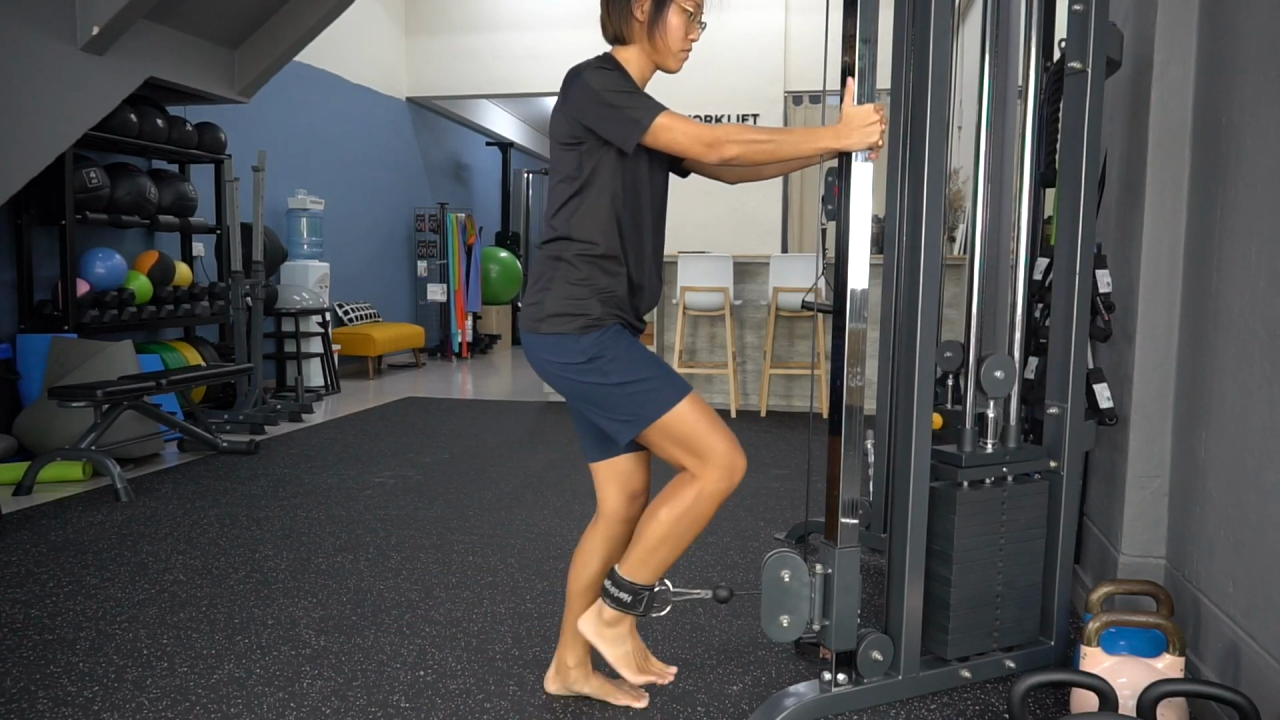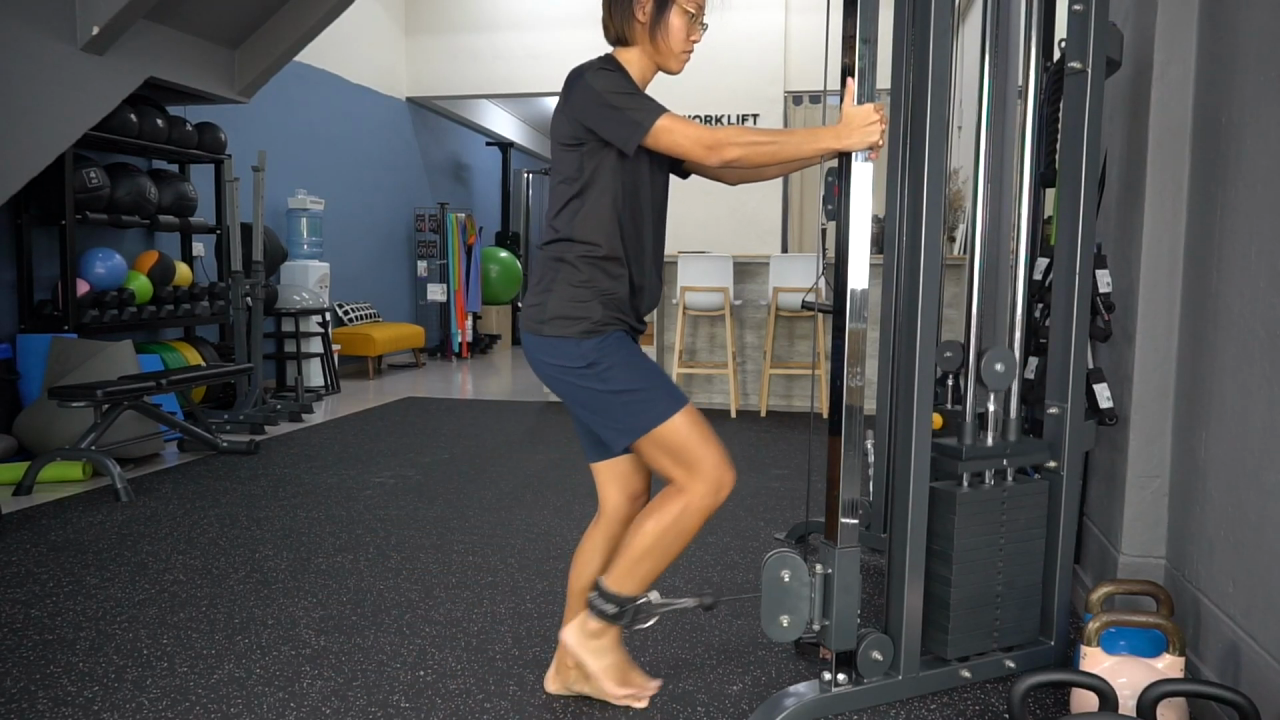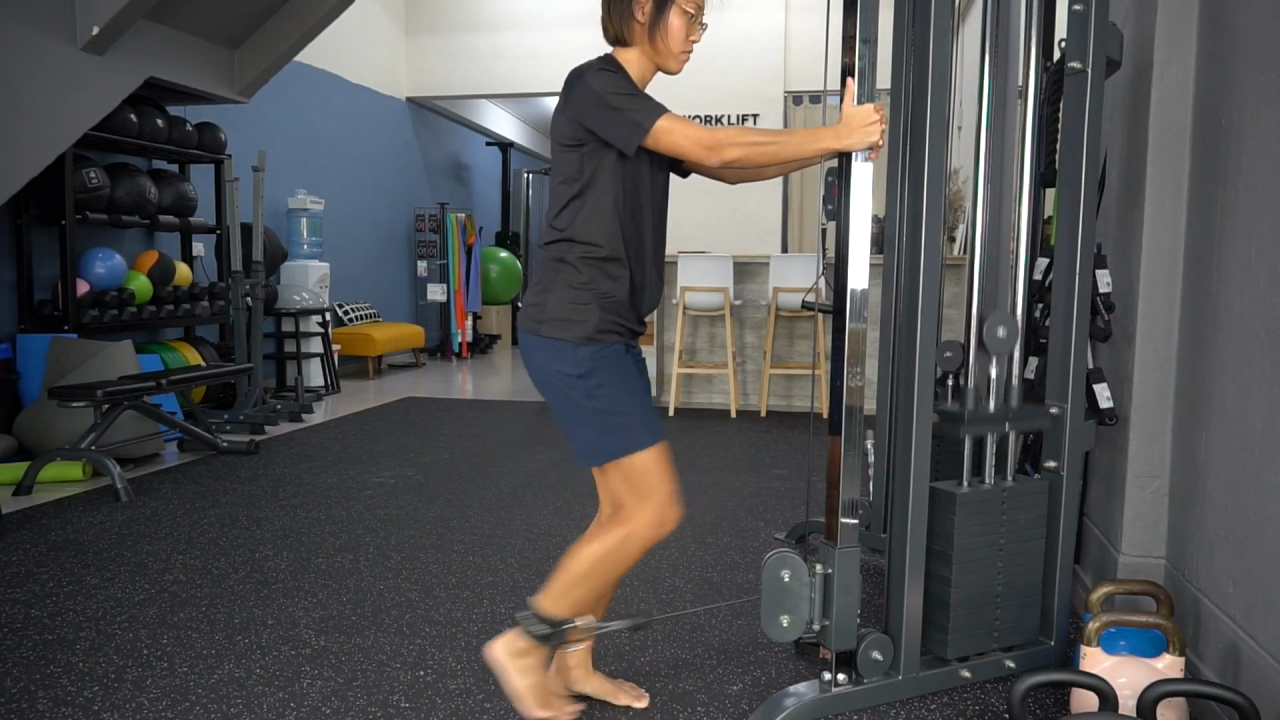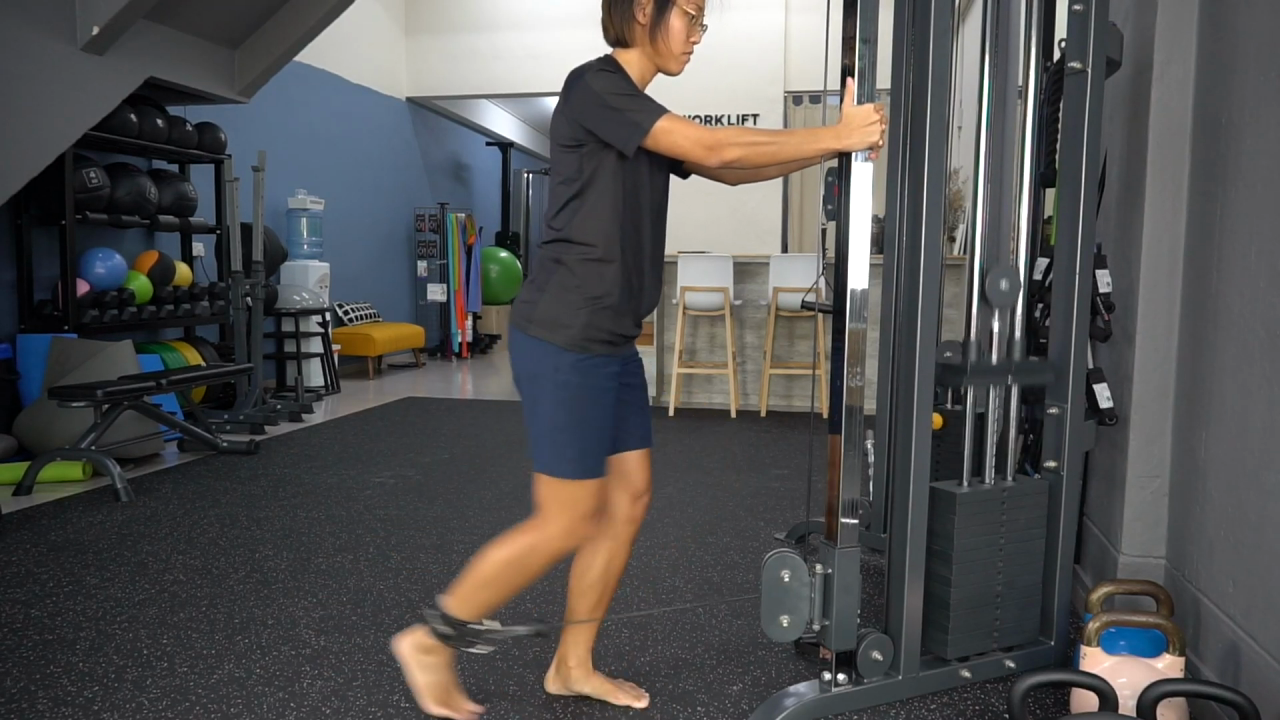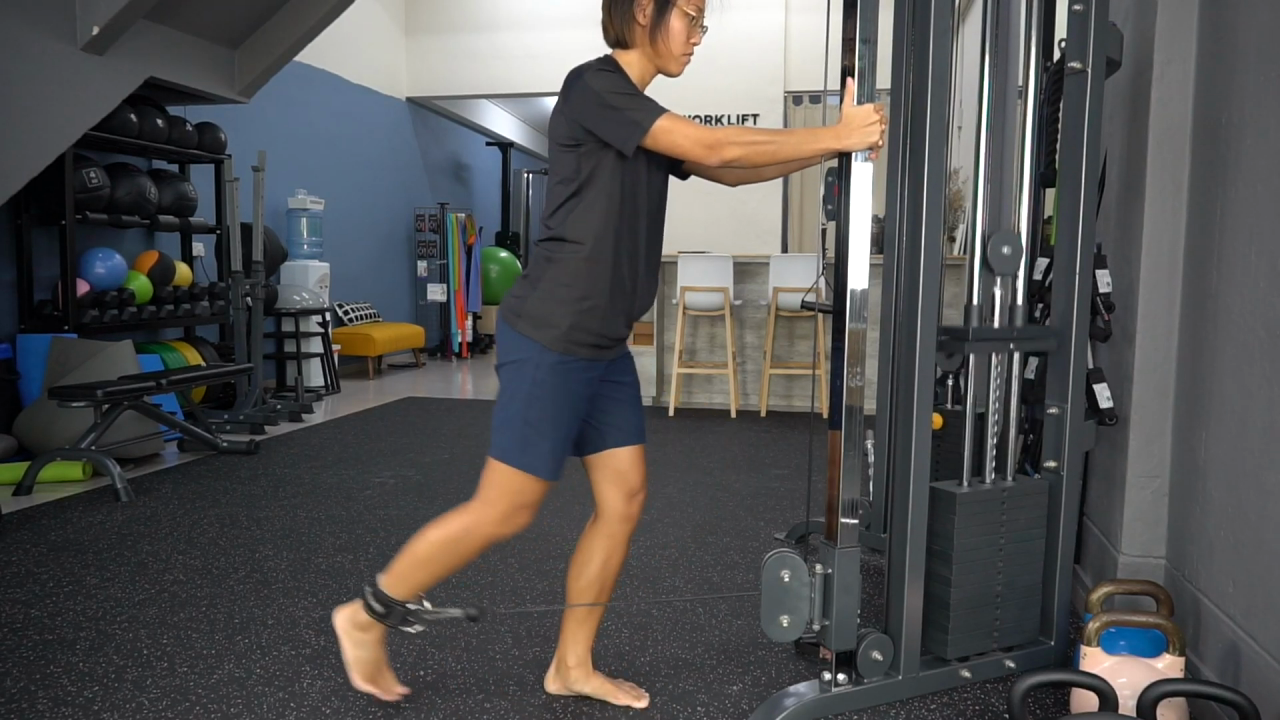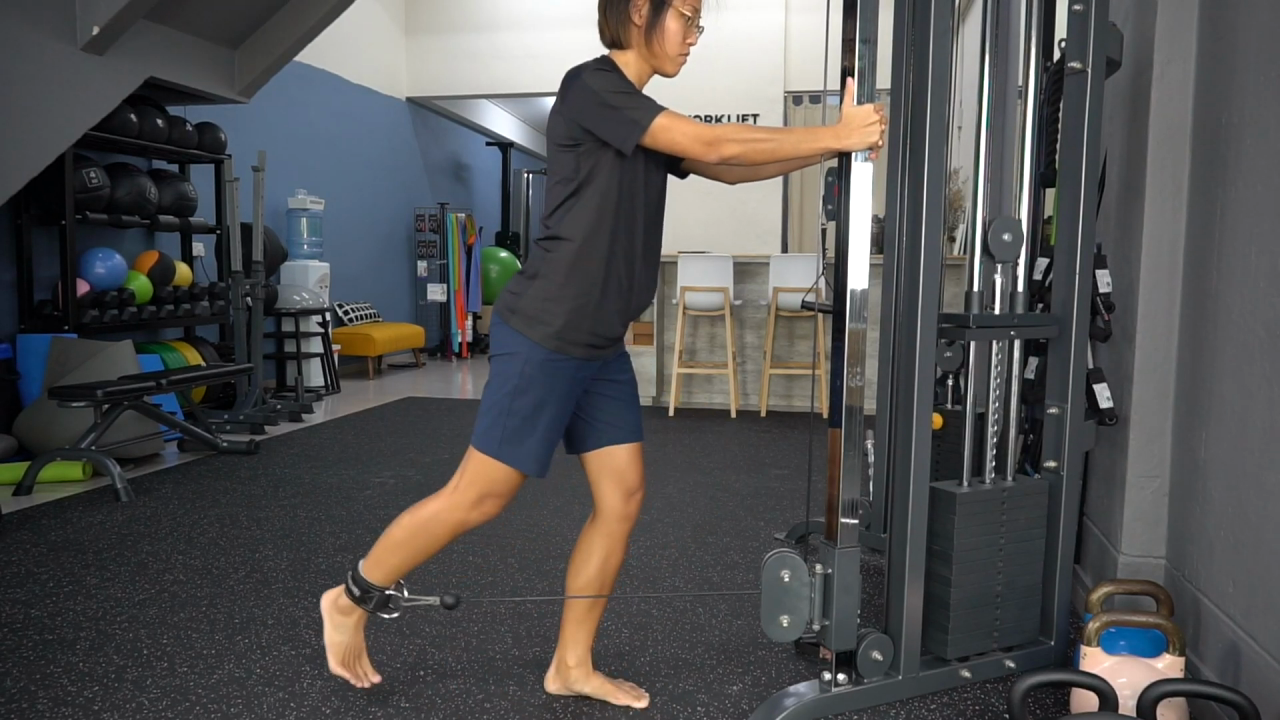
dt=0.2s
person 1, frame 1
left shoulder: (641, 114)
right shoulder: (593, 84)
left elbow: (727, 168)
right elbow: (713, 147)
left wrist: (836, 140)
right wrist: (835, 136)
left hip: (599, 330)
right hip: (575, 326)
left knee: (627, 498)
right knee: (719, 464)
left ankle: (572, 665)
right ankle: (612, 612)
person 1, frame 2
left shoulder: (637, 111)
right shoulder: (595, 85)
left elbow: (729, 170)
right elbow: (713, 148)
left wrist: (835, 141)
right wrist: (835, 137)
left hip: (601, 333)
right hip: (576, 330)
left knee: (627, 499)
right knee: (706, 477)
left ankle: (571, 666)
right ankle: (598, 621)
person 1, frame 3
left shoulder: (636, 111)
right shoulder: (594, 85)
left elbow: (726, 169)
right elbow: (712, 149)
left wrist: (832, 142)
right wrist: (834, 136)
left hip: (605, 334)
right hip: (574, 334)
left knee: (627, 505)
right knee: (652, 509)
right ankle: (528, 641)
person 1, frame 4
left shoulder: (640, 114)
right shoulder: (593, 87)
left elbow: (727, 170)
right elbow: (715, 149)
left wrist: (830, 143)
right wrist: (837, 137)
left hip: (608, 339)
right hip: (564, 337)
left knee: (629, 500)
right knee: (567, 522)
right ankle: (433, 639)
person 1, frame 5
left shoulder: (640, 116)
right shoulder: (593, 87)
left elbow: (726, 170)
right elbow: (713, 147)
left wrist: (833, 141)
right wrist: (835, 137)
left hip: (600, 342)
right hip: (551, 338)
left knee: (622, 499)
right knee: (504, 510)
left ankle: (572, 665)
right ankle: (369, 616)
person 1, frame 6
left shoulder: (643, 118)
right shoulder: (591, 87)
left elbow: (724, 168)
right elbow: (712, 145)
left wrist: (831, 143)
right wrist: (833, 136)
left hip: (598, 342)
right hip: (545, 334)
left knee: (623, 498)
right knee: (479, 498)
left ankle: (572, 665)
right ankle: (350, 601)
